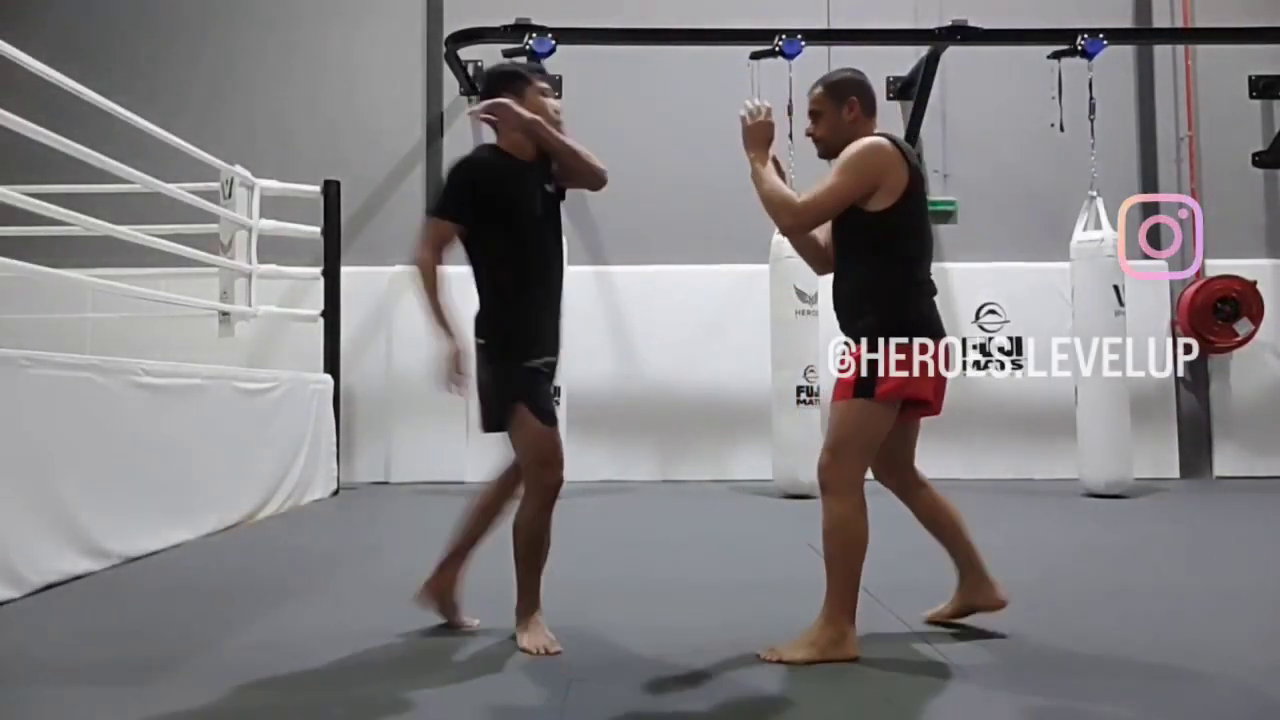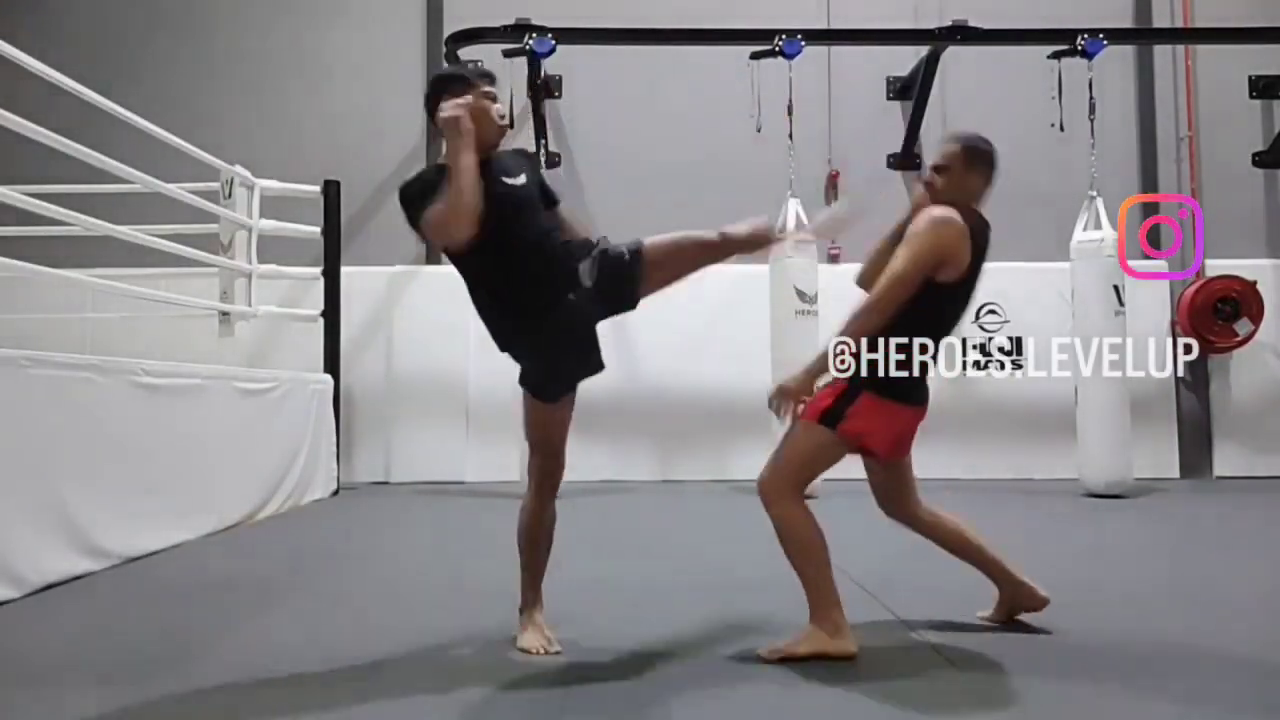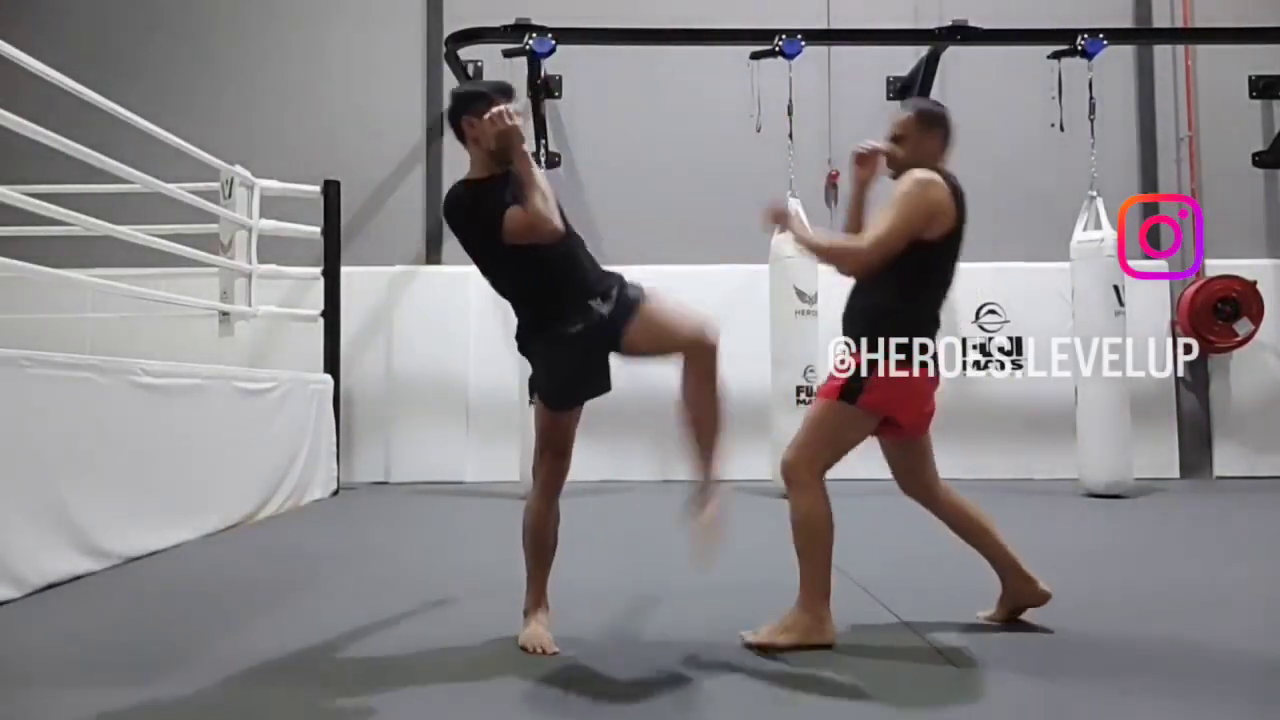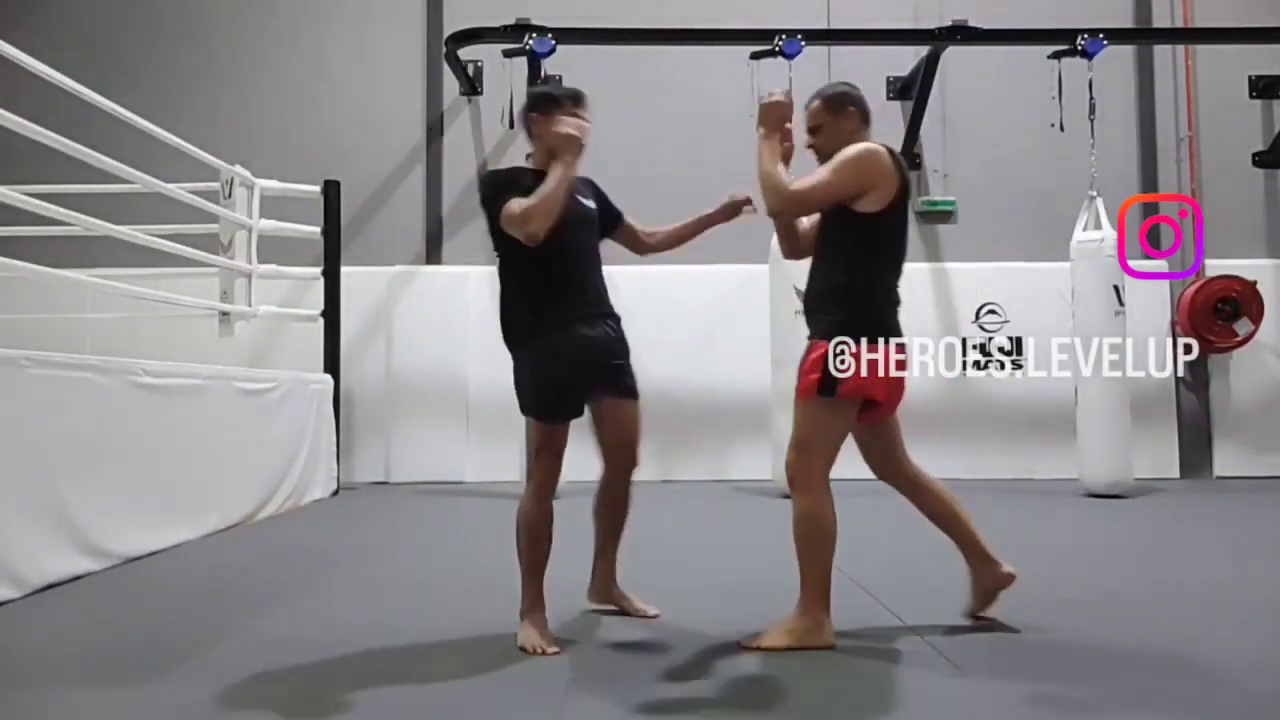
dt=0.3s
person 1, frame 1
left shoulder: (539, 161)
right shoulder: (477, 170)
left elbow: (597, 177)
right elbow: (427, 253)
left wrist: (540, 130)
right wrist: (447, 336)
left hip: (536, 342)
right hip: (513, 347)
left knee: (522, 473)
right knee: (546, 475)
left ankle: (442, 583)
right ankle: (528, 613)
person 1, frame 2
left shoulder: (520, 163)
right shoulder: (423, 190)
right elbow: (455, 239)
right wrist: (461, 148)
left hip: (584, 275)
right hip: (538, 334)
left knee: (698, 246)
right knee: (545, 477)
right ankle: (531, 610)
person 1, frame 3
left shoulder: (512, 174)
right shoulder: (465, 202)
right elbow: (546, 228)
right wrist: (522, 157)
left hip: (606, 297)
right hip: (557, 334)
left knee: (698, 339)
right knee: (549, 477)
left ankle: (707, 482)
right ankle: (536, 608)
person 1, frame 4
left shoulder: (587, 189)
right shoulder: (500, 184)
left elbow: (643, 241)
right elbow: (529, 227)
left wrist: (711, 218)
right wrist: (563, 163)
left hip: (602, 333)
right hip: (542, 344)
left knee: (622, 460)
right knee: (543, 477)
left ankle: (604, 582)
right ankle: (531, 612)
person 2, frame 1
left shoulder: (871, 152)
right shoulder: (874, 169)
left elbow: (795, 217)
right elbow: (824, 260)
left wrist: (758, 157)
right wrist: (774, 177)
left hip: (890, 342)
right hip: (905, 341)
left knee: (838, 475)
right knee: (897, 472)
left ankle: (836, 631)
right ankle: (976, 584)
person 2, frame 2
left shoulder: (943, 224)
right shoulder: (961, 233)
left elbow: (878, 307)
right elbow: (869, 278)
left wrist: (810, 372)
right wrist: (909, 220)
left hip: (873, 387)
right hip: (897, 391)
left knee: (778, 486)
right knee: (903, 505)
left ankle: (828, 628)
right ankle: (1016, 589)
person 2, frame 3
left shoulder: (922, 184)
right shoulder: (925, 192)
left elbow: (860, 257)
right elbow: (865, 262)
left wrist: (795, 226)
right wrist: (861, 188)
left hip: (885, 357)
right hip: (902, 363)
left knee: (801, 468)
right knee: (923, 484)
left ankle: (811, 616)
right ankle: (1019, 582)
person 2, frame 4
left shoulder: (867, 158)
right shoulder: (861, 178)
left elbow: (780, 202)
right elbow: (793, 245)
left wrist: (767, 138)
right wrist: (782, 158)
left hip: (847, 340)
right hip: (871, 341)
left knee: (805, 471)
right knee: (896, 467)
left ankle: (812, 619)
right ankle: (985, 569)
